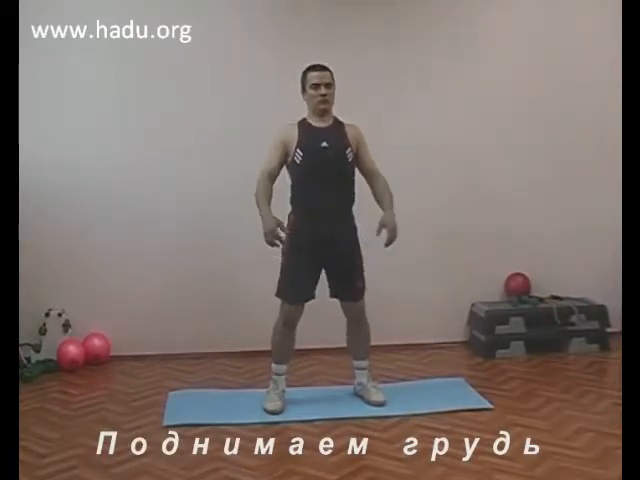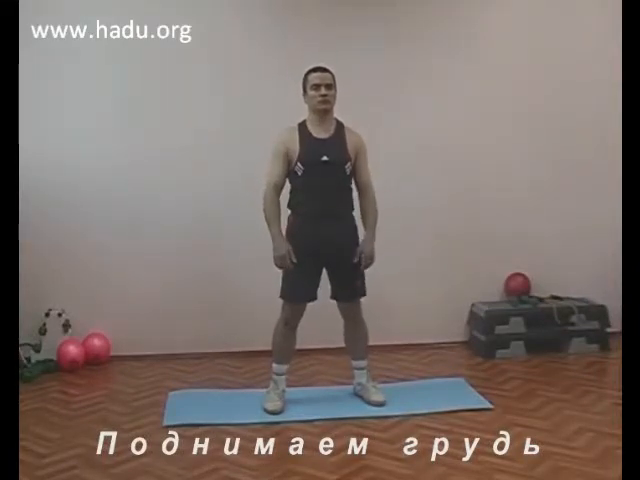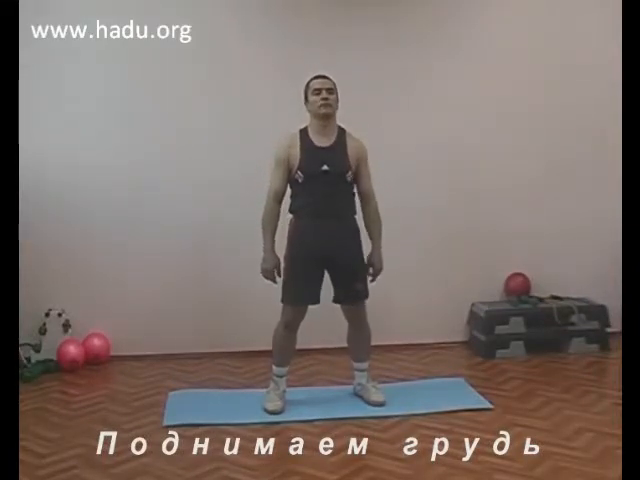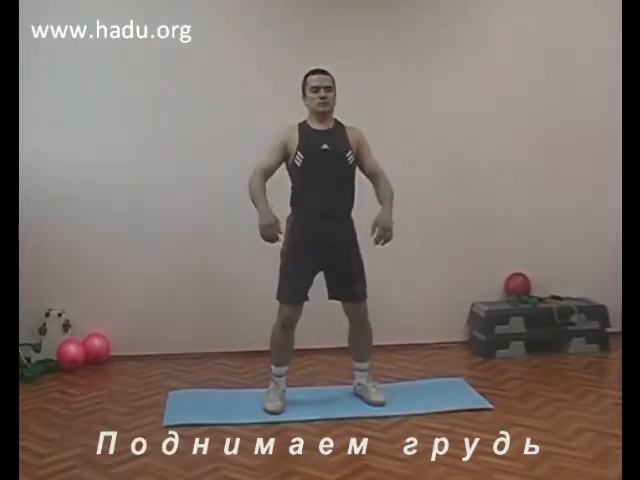
dt=0.7s
person 1, frame 1
left shoulder: (351, 133)
right shoulder: (290, 134)
left elbow: (373, 175)
right elbow: (265, 178)
left wrist: (389, 211)
right wrist: (266, 215)
left hip: (343, 233)
right hip: (302, 234)
left knee: (356, 311)
right knee: (289, 313)
left ankle: (363, 380)
right ankle: (276, 386)
person 1, frame 2
left shoulder: (352, 139)
right shoulder: (289, 139)
left elbow: (366, 191)
right elbow: (272, 191)
left wrist: (369, 236)
right wrist: (278, 239)
left hip: (344, 235)
right hip: (302, 235)
left knee: (353, 311)
right knee: (290, 314)
left ankle: (362, 380)
right ankle: (277, 386)
person 1, frame 3
left shoulder: (354, 146)
right shoulder: (290, 146)
left elbow: (368, 199)
right elbow: (273, 200)
left wrist: (376, 248)
right wrist: (268, 250)
left hip: (345, 236)
right hip: (304, 236)
left knee: (357, 314)
right knee: (291, 316)
left ankle: (363, 380)
right ankle: (277, 386)
person 1, frame 4
left shoulder: (353, 136)
right shoulder: (290, 135)
left elbow: (378, 176)
right elbow: (258, 176)
left wrist: (386, 211)
right wrist: (264, 212)
left hip: (343, 234)
right hip: (301, 235)
left knee: (359, 313)
right knee: (287, 315)
left ankle: (363, 381)
right ankle: (277, 386)
